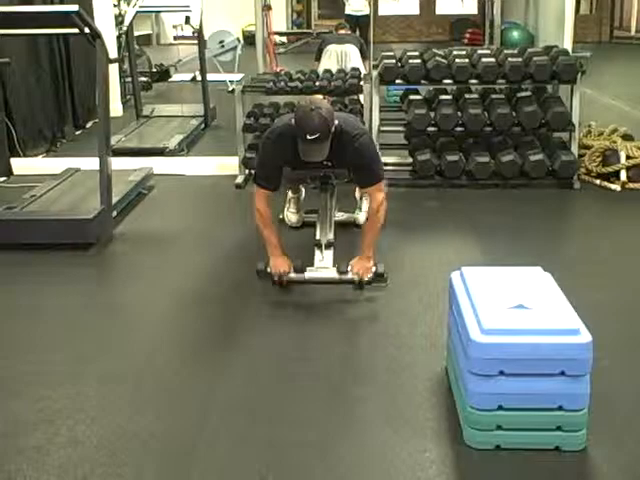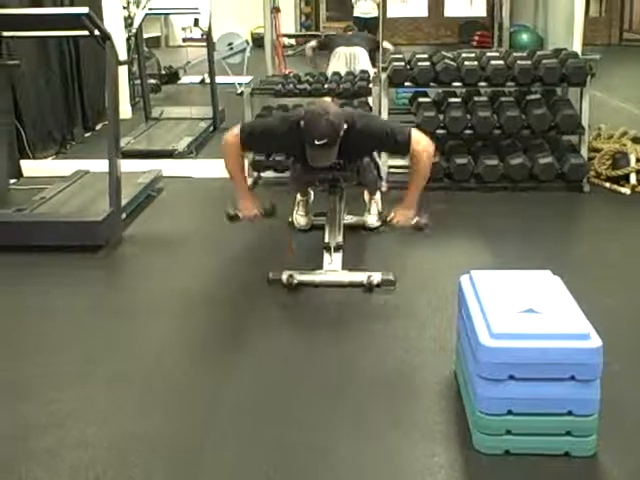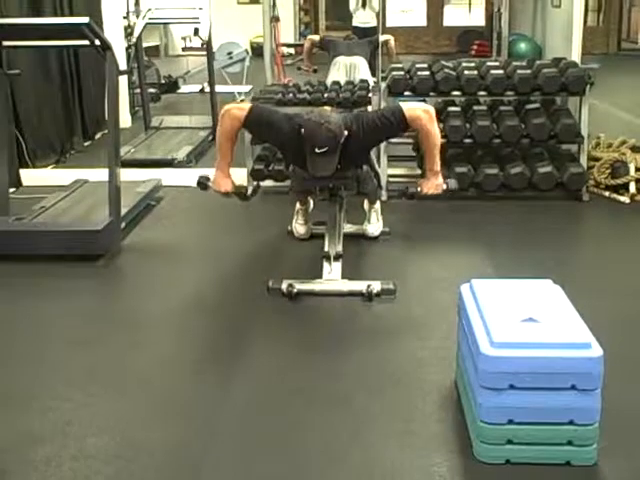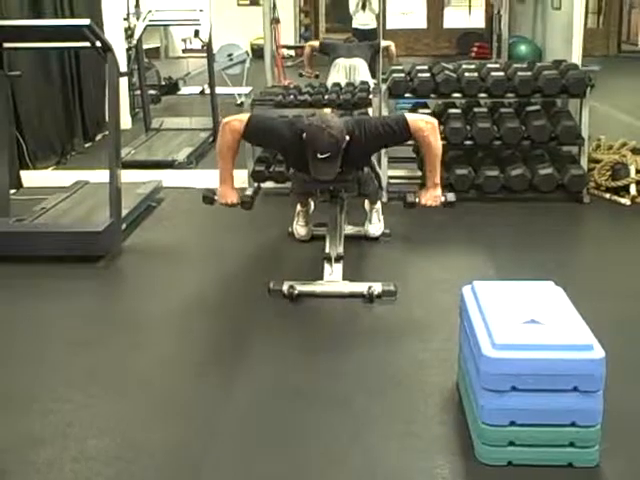
dt=0.3s
person 1, frame 1
left shoulder: (356, 137)
right shoulder: (277, 138)
left elbow: (378, 197)
right elbow: (261, 199)
left wrist: (366, 256)
right wrist: (276, 254)
left ankle: (362, 194)
right ankle: (294, 194)
person 1, frame 2
left shoulder: (363, 127)
right shoulder: (287, 127)
left elbow: (423, 147)
right elbow: (231, 141)
left wrist: (408, 205)
right wrist: (245, 197)
left hip: (355, 160)
left knee: (370, 180)
right knee: (299, 179)
left ankle: (372, 196)
right ankle: (303, 197)
person 1, frame 3
left shoulder: (362, 128)
right shoulder: (288, 129)
left elbow: (423, 113)
right elbow: (232, 112)
left wrist: (433, 174)
right wrist: (222, 172)
left hip: (354, 169)
left knee: (369, 188)
right knee: (299, 190)
left ankle: (373, 206)
right ankle: (303, 206)
person 1, frame 4
left shoulder: (364, 133)
right shoulder: (288, 135)
left elbow: (426, 125)
right elbow: (231, 125)
left wrist: (433, 186)
right wrist: (226, 184)
left hip: (356, 168)
left knee: (370, 190)
right knee: (299, 190)
left ankle: (374, 206)
right ankle: (304, 207)
